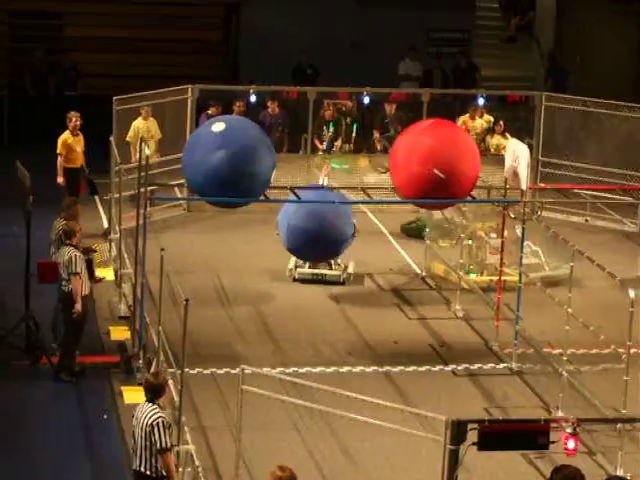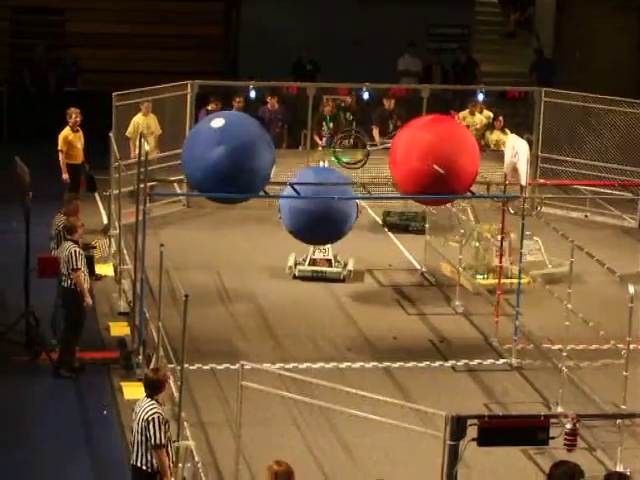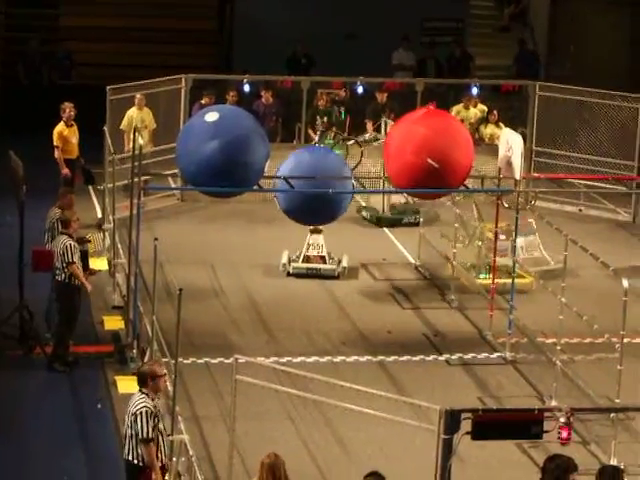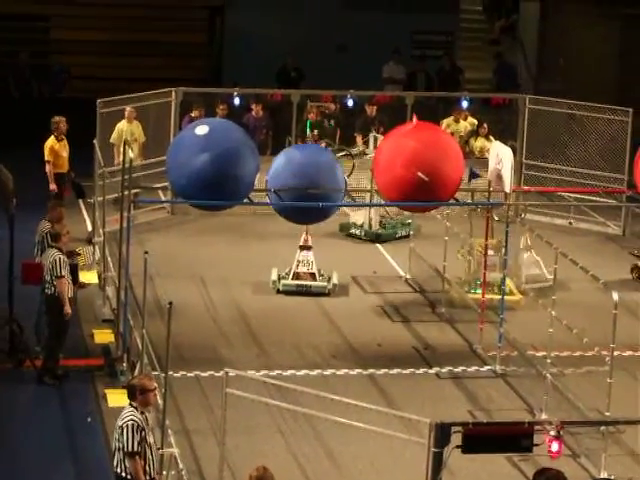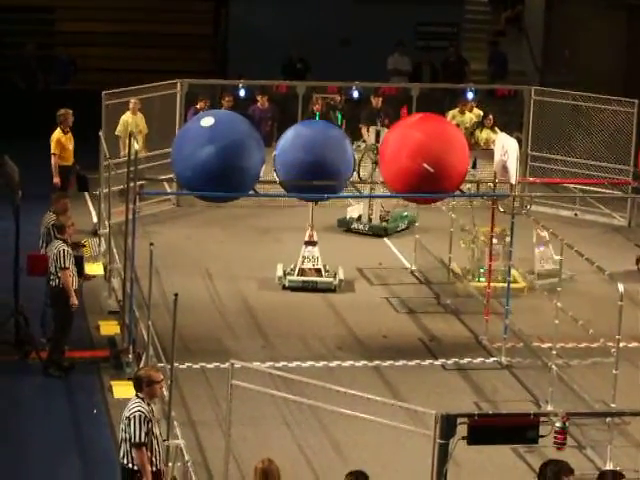
dt=0.3s
person 1, frame 1
left shoulder: (62, 251)
right shoulder: (75, 254)
right elbow: (75, 279)
right wrist: (78, 302)
left hip: (65, 294)
right hip: (75, 297)
left knee: (71, 332)
right knee: (73, 334)
left ankle: (69, 365)
right ankle: (62, 369)
person 1, frame 2
left shoulder: (64, 246)
right shoulder: (74, 250)
right elbow: (77, 275)
right wrist: (86, 296)
left hip: (66, 289)
right hip: (74, 292)
left knee: (71, 327)
right knee: (73, 329)
left ankle: (69, 361)
right ankle: (61, 365)
person 1, frame 3
left shoulder: (58, 239)
right shoulder: (69, 243)
right elbow: (72, 268)
right wrist: (85, 283)
left hip: (61, 283)
right hip: (69, 286)
left knee: (65, 321)
right knee: (67, 323)
left ankle: (63, 355)
right ankle: (55, 359)
person 1, frame 4
left shoulder: (48, 253)
right shoulder: (59, 257)
right elbow: (60, 282)
right wrist: (67, 304)
left hip: (50, 296)
right hip: (57, 300)
left knee: (55, 335)
right knee: (56, 336)
left ankle: (52, 368)
right ankle: (45, 372)
person 1, frame 5
left shoulder: (54, 244)
right shoulder: (63, 249)
right elbow: (65, 274)
right wrist: (72, 296)
left hip: (55, 288)
right hip: (62, 292)
left knee: (61, 327)
right knee: (62, 328)
left ankle: (58, 360)
right ankle: (51, 364)
